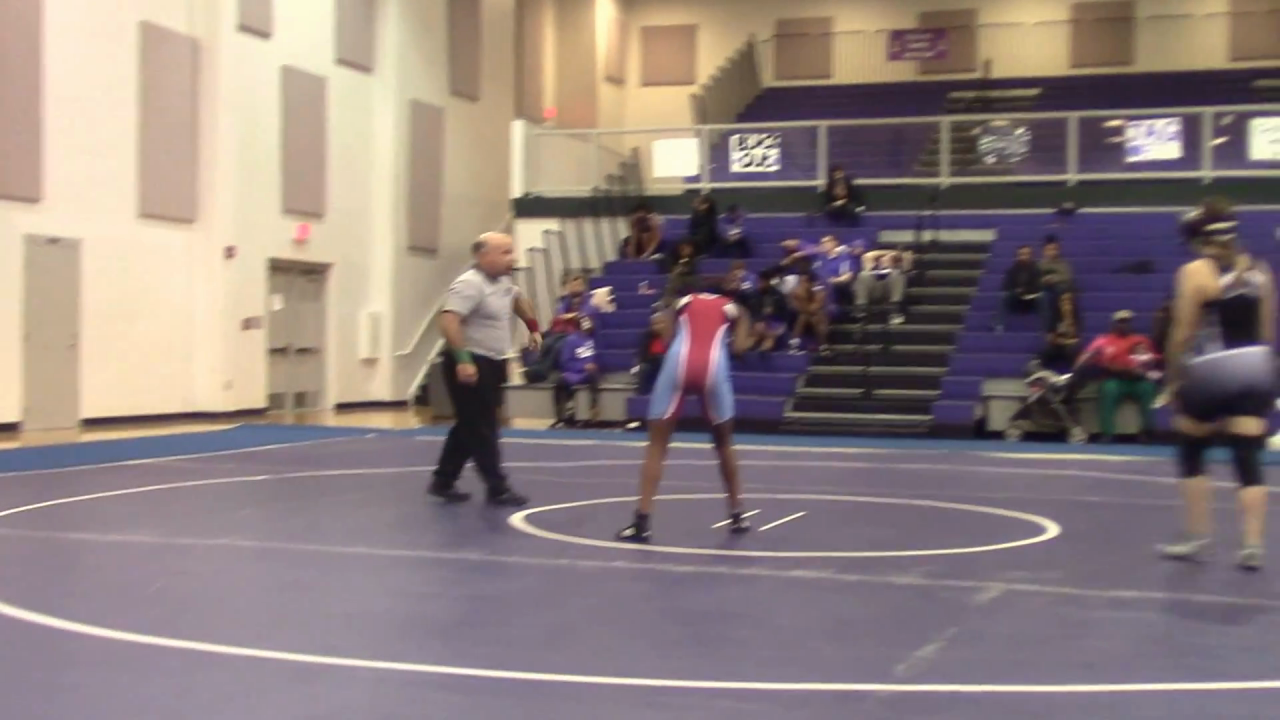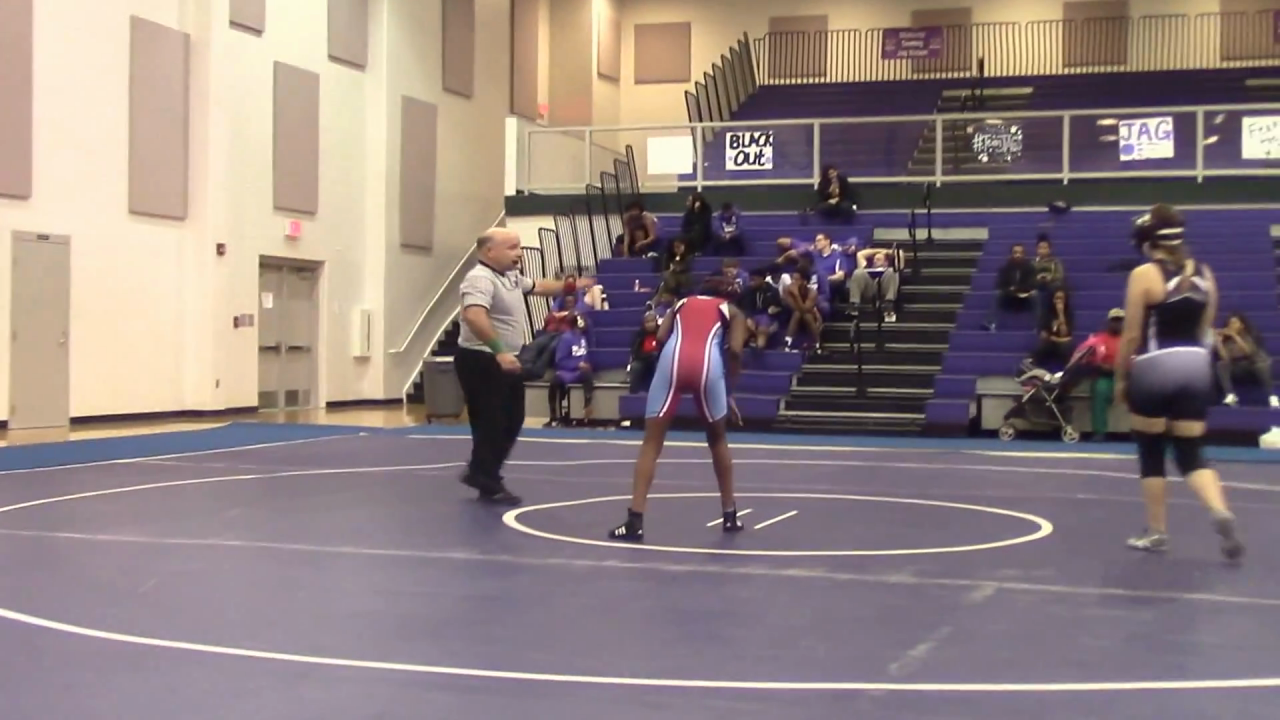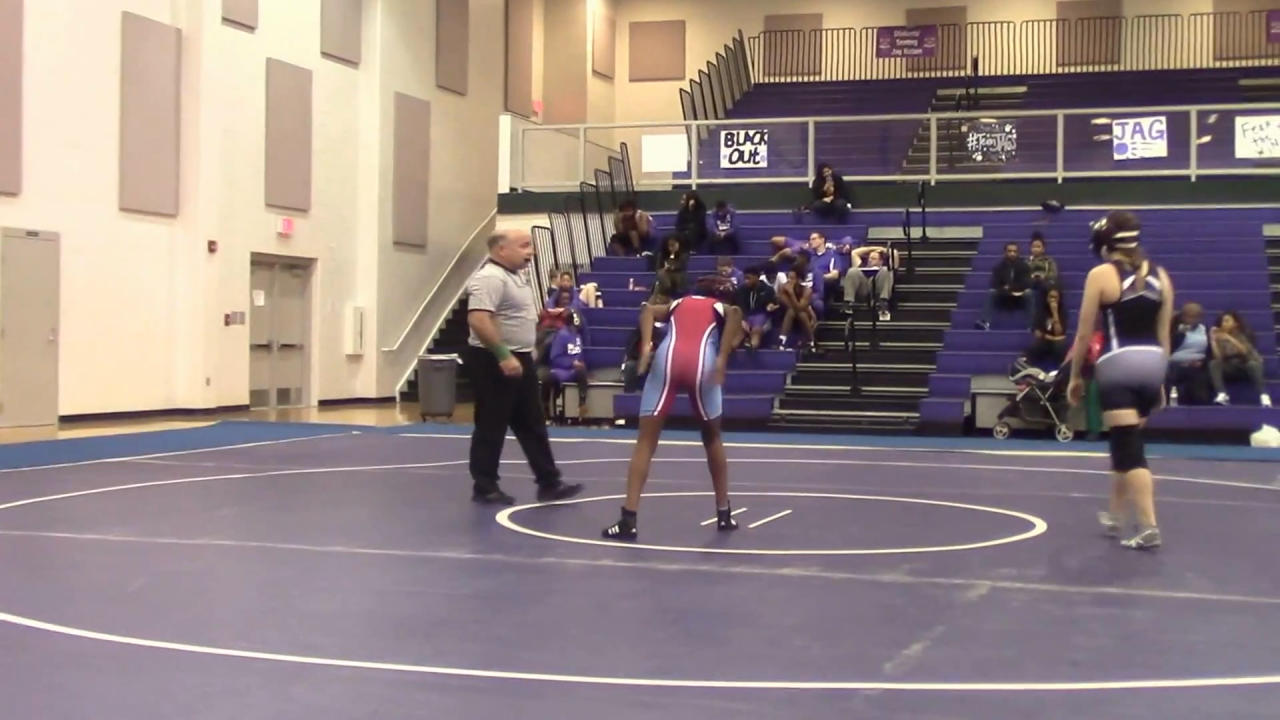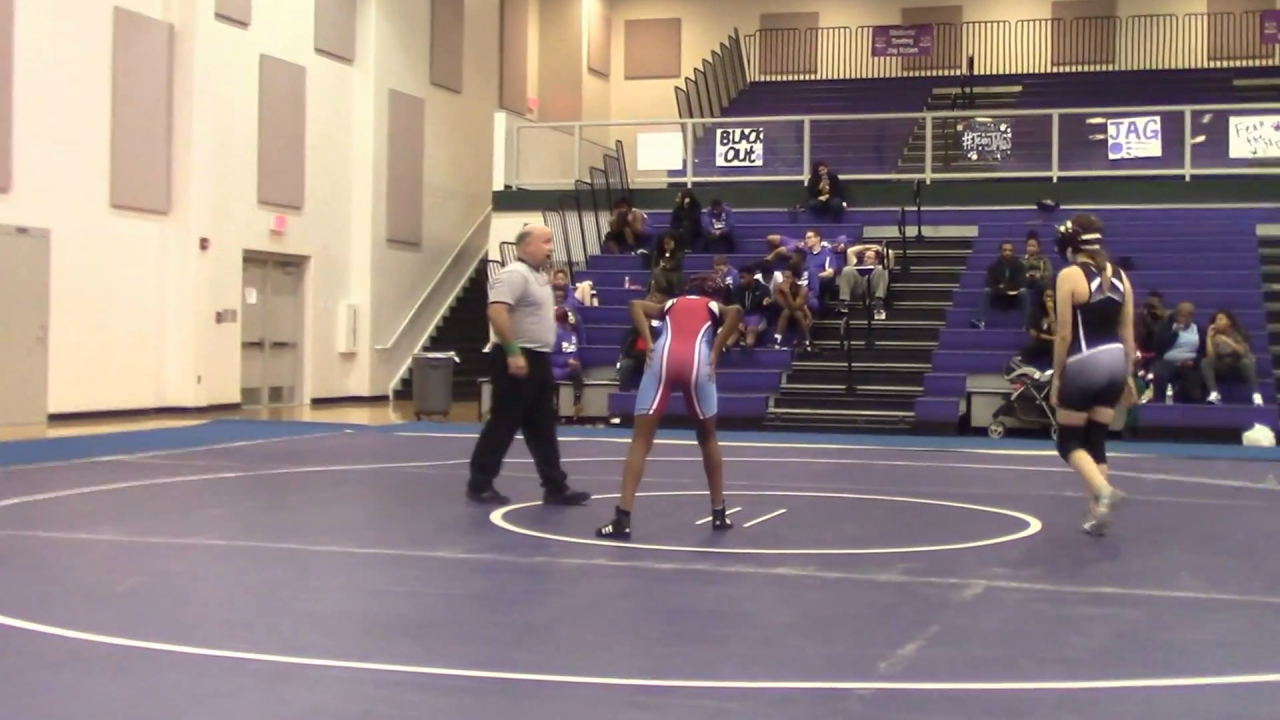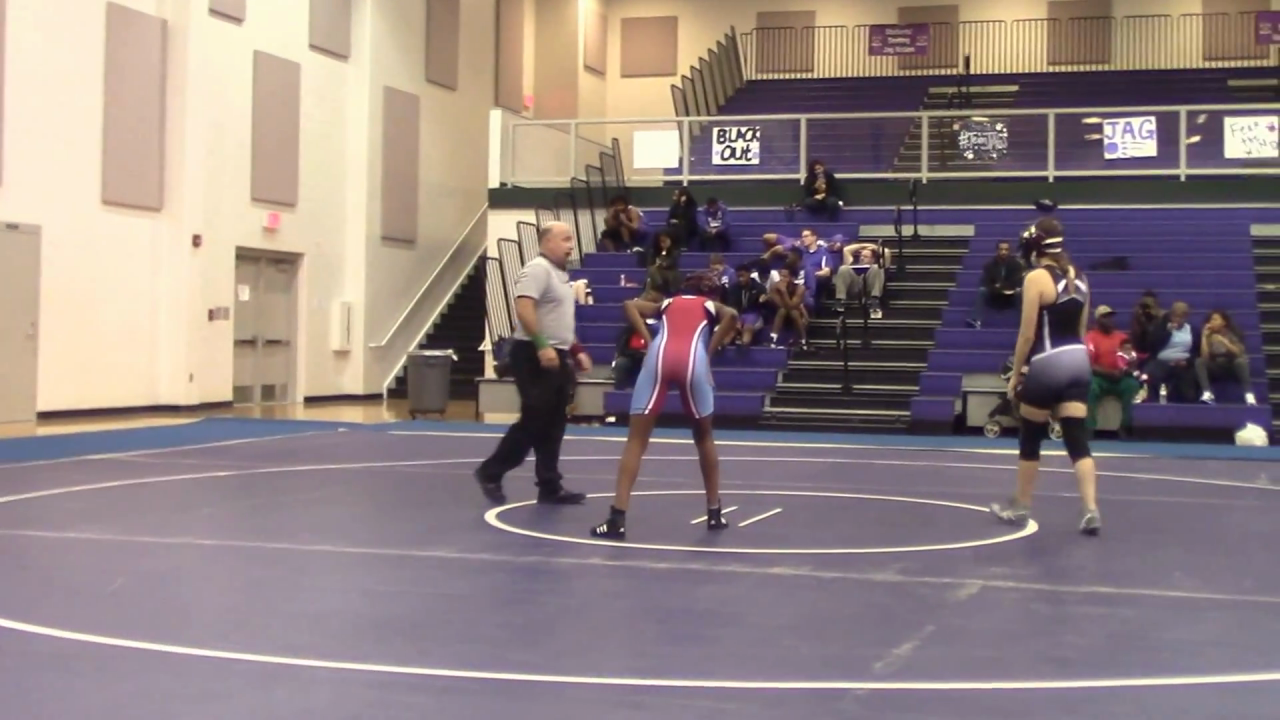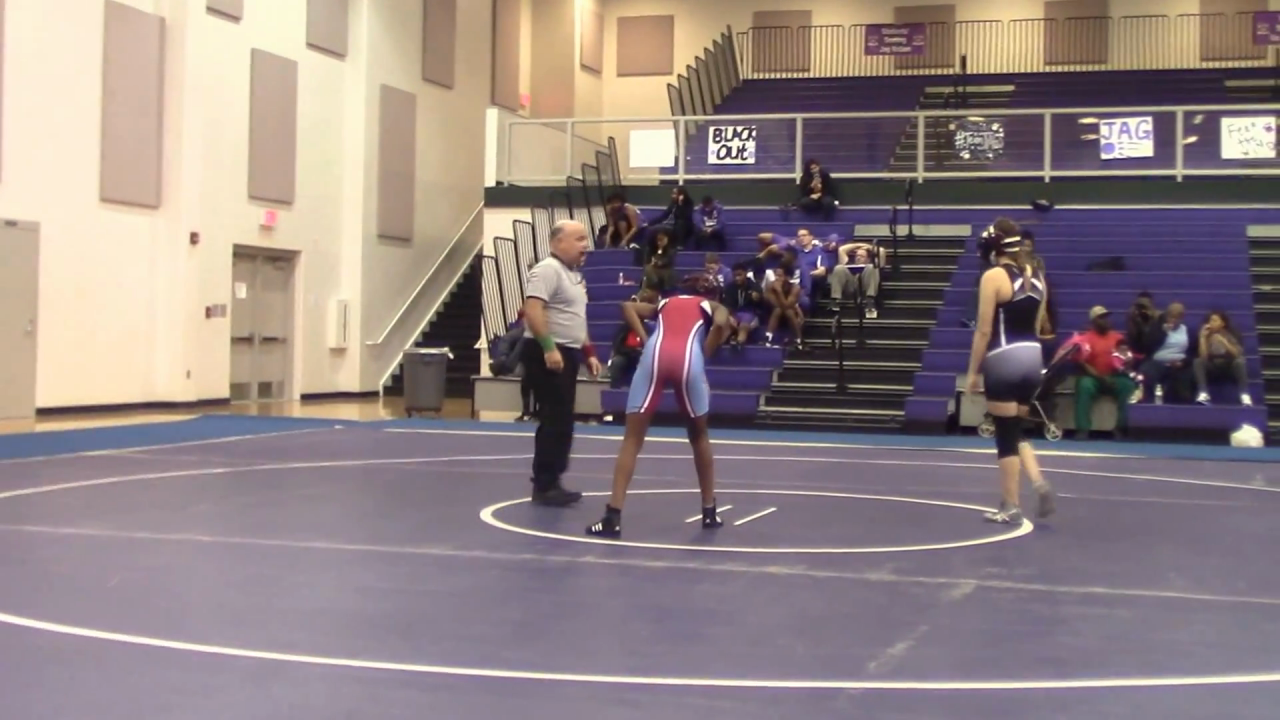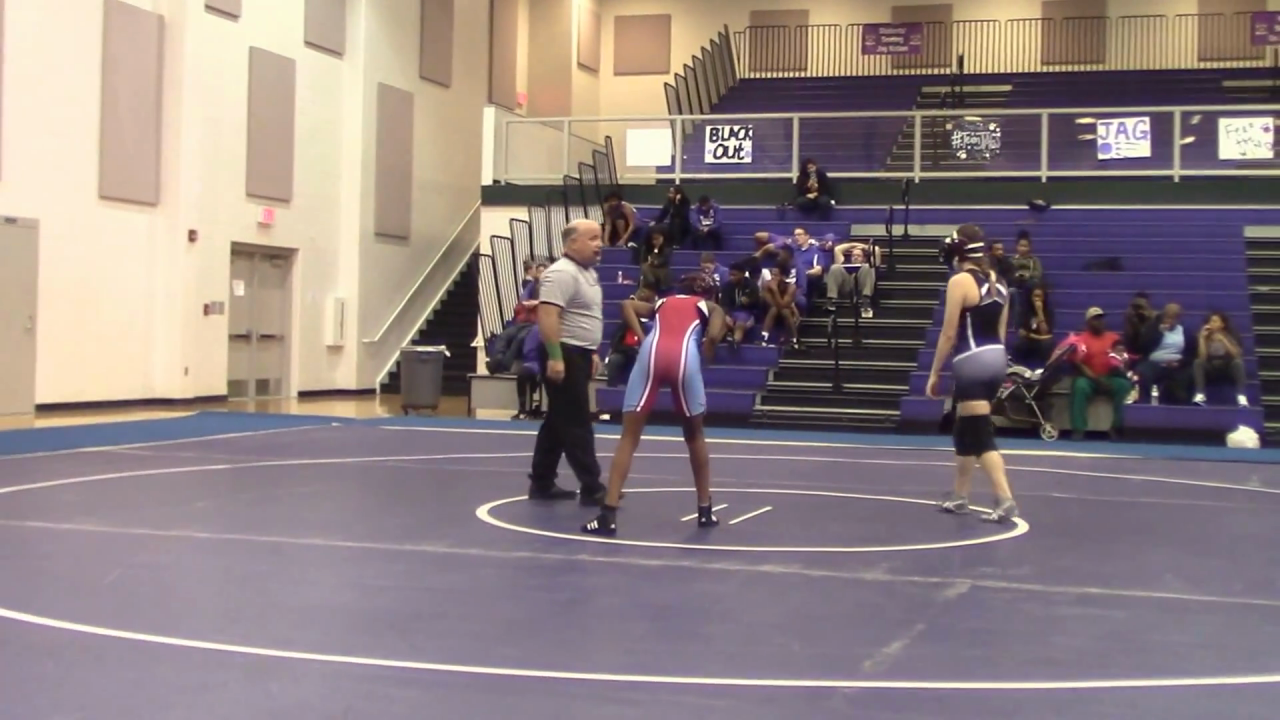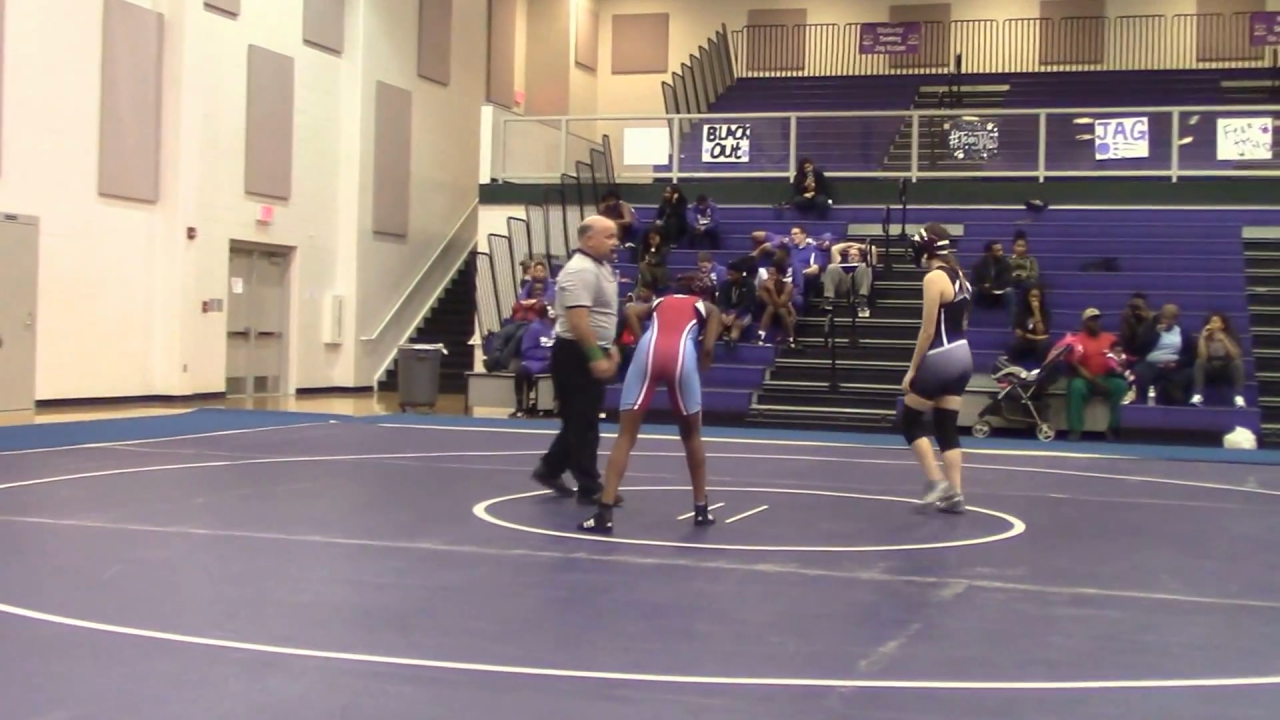
dt=0.3s
person 1, frame 1
left shoulder: (1195, 271)
left elbow: (1182, 334)
left wrist: (1173, 379)
left hip: (1213, 369)
left knee: (1190, 455)
right knee: (1247, 459)
left ankle: (1195, 538)
person 1, frame 2
left shoulder: (1144, 274)
right shoulder: (1203, 273)
left elbow: (1131, 336)
right elbow: (1204, 331)
left wrist: (1121, 378)
left hip: (1155, 367)
right hip: (1196, 367)
left knee: (1150, 454)
right knee: (1192, 456)
left ankle: (1156, 533)
right ankle: (1221, 513)
person 1, frame 3
left shoulder: (1101, 274)
right shoulder: (1159, 275)
left elbow: (1085, 333)
right elbow: (1164, 333)
left wrist: (1075, 376)
right wrist: (1159, 376)
left hip: (1118, 365)
right hip: (1152, 363)
left knee: (1128, 449)
right knee: (1128, 444)
left ankle: (1148, 527)
right ankle: (1115, 516)
person 1, frame 4
left shoulder: (1070, 276)
right shoulder: (1119, 275)
left elbow: (1064, 334)
right elbow: (1127, 332)
left wrist: (1057, 377)
right wrist: (1129, 376)
left hip: (1084, 364)
right hip: (1115, 362)
left knee: (1070, 442)
right knee: (1096, 441)
left ankle: (1104, 491)
right ankle: (1098, 515)
person 1, frame 5
left shoulder: (1036, 278)
right shoulder: (1078, 277)
left elbow: (1027, 334)
right elbow: (1081, 329)
left wrist: (1016, 373)
left hip: (1048, 364)
right hip: (1079, 361)
left knee: (1030, 439)
right knee: (1077, 441)
left ankle: (1019, 507)
right ankle: (1090, 509)
person 1, frame 6
left shoulder: (993, 276)
right shoulder: (1035, 275)
left elbow: (984, 330)
right elbow: (1037, 325)
left wrist: (973, 372)
left hip: (1005, 359)
right hip: (1032, 357)
left knee: (1005, 435)
right knee: (1014, 432)
left ankle: (1011, 507)
right ankle: (1038, 483)
person 1, frame 7
left shoulder: (960, 281)
right shoulder: (997, 281)
left elbow: (949, 334)
right elbow: (1000, 331)
left wrist: (934, 373)
left hip: (971, 363)
right hip: (996, 359)
left knee: (980, 436)
right knee: (965, 431)
left ankle: (1005, 499)
right ankle: (959, 497)
person 1, frame 8
left shoulder: (934, 278)
right shoulder: (958, 276)
left elbow: (928, 330)
left wrist: (912, 370)
left hip: (940, 358)
right hip: (962, 356)
left knee: (909, 421)
right knee: (946, 428)
left ankle: (937, 481)
right ankle: (954, 493)
person 2, frame 1
left shoulder: (503, 282)
right shoulder: (469, 284)
left elbow: (518, 300)
right elbow: (448, 321)
left wrist: (533, 328)
right wrist: (462, 360)
left hip: (491, 364)
right hip: (470, 365)
left knee: (470, 426)
right knee: (482, 428)
left ankle: (443, 481)
right ankle: (497, 488)
person 2, frame 2
left shoulder: (511, 275)
right shoulder: (480, 279)
left elbow: (536, 286)
right elbow: (472, 317)
left wrist: (571, 286)
right wrist: (499, 352)
left hip: (507, 362)
right hip: (481, 363)
left knee: (512, 422)
right knee: (490, 426)
left ankle: (478, 472)
right ankle: (491, 487)
person 2, frame 3
left shoulder: (520, 274)
right shoulder: (490, 278)
right elbow: (478, 319)
left wrist: (526, 353)
right wrist: (503, 356)
left hip: (521, 360)
right hip: (492, 362)
left knee: (533, 424)
right knee: (491, 427)
left ankle: (549, 483)
right ankle: (485, 487)
person 2, frame 4
left shoulder: (540, 275)
right shoulder: (515, 274)
right elbow: (497, 312)
right wrist: (512, 353)
left hip: (538, 359)
right hip: (517, 360)
left knee: (543, 427)
right knee: (503, 424)
left ankle: (555, 487)
right ankle: (479, 485)
person 2, frame 5
left shoulder: (561, 273)
right shoulder: (538, 269)
right elbow: (523, 308)
left wrist: (578, 351)
right wrist: (543, 346)
left hip: (557, 357)
right hip: (535, 355)
left knee: (553, 426)
right knee: (534, 420)
left ankle: (550, 487)
right ankle: (491, 473)
person 2, frame 6
left shoulder: (574, 274)
right shoulder: (547, 270)
right elbow: (533, 310)
left wrist: (589, 353)
right wrist: (549, 348)
left hip: (567, 354)
right hip: (546, 355)
left knee: (555, 420)
right knee: (559, 419)
left ankle: (548, 484)
right ankle: (547, 485)
person 2, frame 7
left shoulder: (589, 273)
right shoulder: (562, 273)
right elbow: (547, 316)
left wrist: (592, 353)
right wrist: (554, 356)
left hip: (578, 355)
right hip: (564, 356)
left knee: (558, 421)
right knee: (577, 423)
left ankle: (542, 483)
right ankle: (591, 488)
person 2, frame 8
left shoulder: (602, 267)
right shoulder: (581, 270)
right elbow: (578, 319)
left wrist: (608, 350)
right wrist: (596, 357)
left hip: (592, 352)
right hip: (577, 353)
left knee: (578, 418)
right knee: (585, 420)
left ankle: (549, 468)
right ankle: (588, 487)
person 3, frame 1
left shoulder: (684, 302)
right shoulder: (734, 309)
left elbow: (668, 340)
right elbow: (738, 348)
left hip: (678, 363)
right hip: (712, 366)
left knee: (656, 446)
right knee: (724, 444)
left ankle: (641, 523)
right ankle: (737, 516)
person 3, frame 2
left shoulder: (682, 304)
right shoulder: (730, 310)
left elbow: (661, 337)
right elbow: (736, 349)
right wrist: (730, 394)
left hip: (673, 360)
right hip: (707, 363)
left knee: (651, 444)
right knee: (717, 441)
left ankle: (635, 521)
right ankle: (730, 515)
person 3, frame 3
left shoulder: (677, 304)
right shoulder: (723, 308)
left elbow: (648, 310)
right elbow: (735, 313)
left wrist: (646, 349)
right wrist: (722, 358)
left hip: (667, 359)
right hip: (702, 362)
left knee: (646, 442)
right knee: (712, 440)
left ankle: (628, 520)
right ankle: (724, 514)
person 3, frame 4
left shoulder: (671, 304)
right shoulder: (716, 307)
left elbow: (636, 305)
right elbow: (736, 311)
left wrist: (649, 343)
right wrist: (716, 351)
left hip: (663, 358)
right hip: (697, 360)
left knee: (640, 441)
right knee: (707, 439)
left ankle: (623, 520)
right ankle: (719, 513)
person 3, frame 5
left shoulder: (667, 304)
right shoulder: (713, 307)
left elbow: (630, 306)
right elbow: (731, 316)
left wrist: (648, 341)
right wrist: (710, 352)
left hip: (659, 356)
right hip: (693, 359)
left knee: (636, 441)
right knee: (704, 438)
left ankle: (617, 519)
right ankle: (714, 513)
person 3, frame 6
left shoulder: (664, 303)
right shoulder: (713, 306)
left elbow: (628, 306)
right elbow: (720, 326)
left wrist: (645, 341)
right wrist: (703, 358)
left hip: (655, 355)
right hip: (688, 358)
left knee: (632, 440)
right knee: (699, 437)
left ankle: (613, 517)
right ankle: (709, 511)
person 3, frame 7
left shoulder: (662, 303)
right shoulder: (711, 307)
left elbow: (627, 305)
right elbow: (712, 337)
left wrist: (643, 339)
right wrist: (700, 363)
left hip: (652, 353)
right hip: (685, 356)
left knee: (628, 438)
right knee: (695, 436)
left ankle: (608, 515)
right ankle: (705, 511)
person 3, frame 8
left shoulder: (659, 302)
right shoulder: (708, 307)
left elbow: (631, 313)
right elbow: (707, 348)
right wrist: (698, 373)
left hip: (649, 351)
right hip: (682, 355)
left knee: (626, 436)
right knee: (691, 435)
left ankle: (604, 514)
right ankle: (701, 508)
